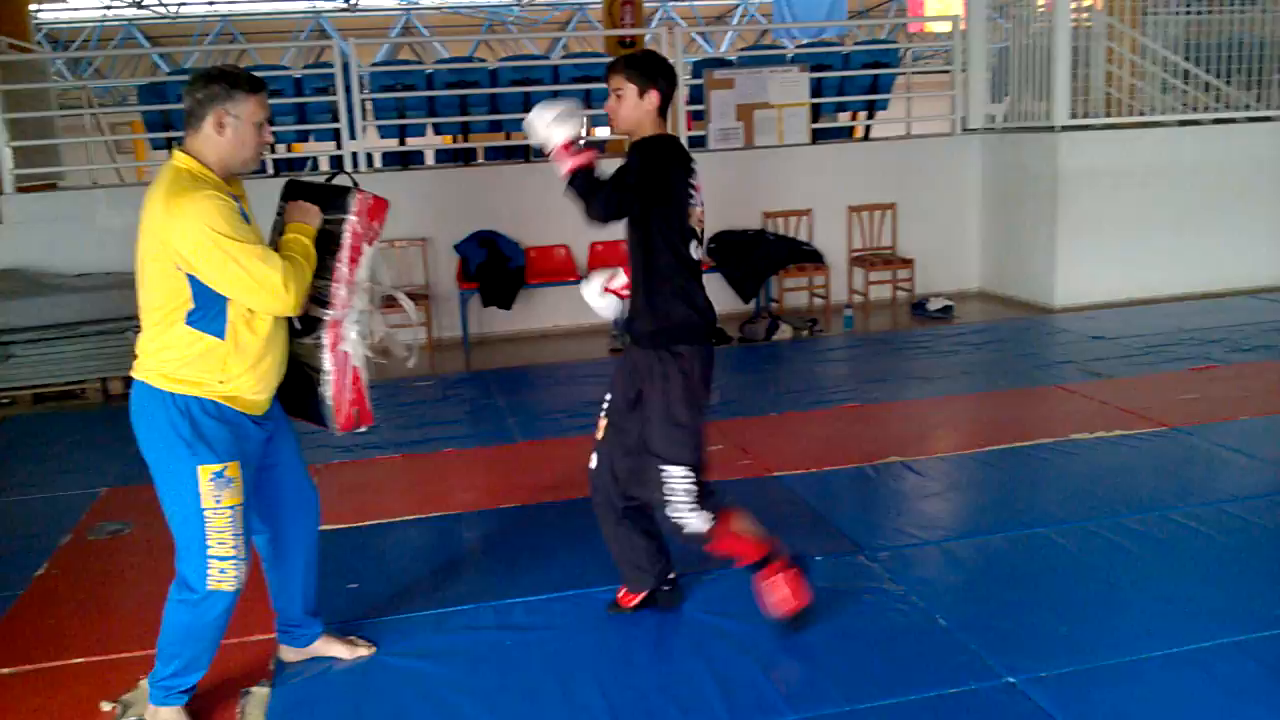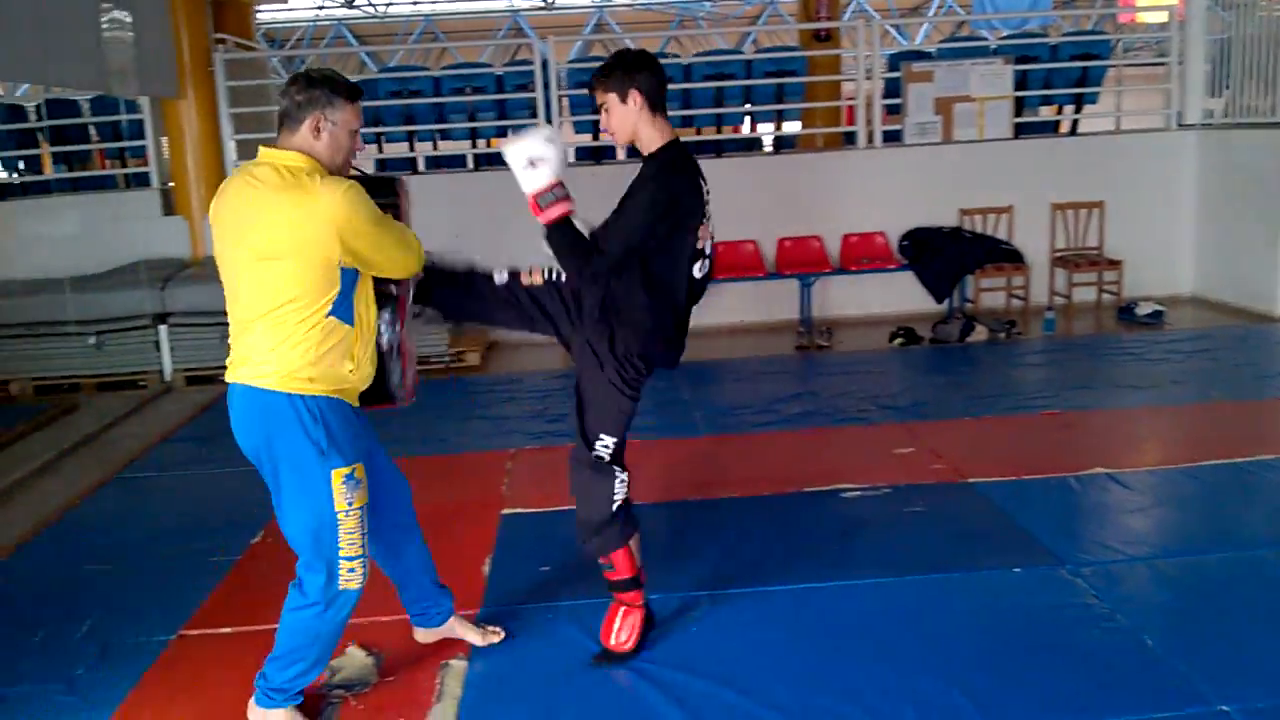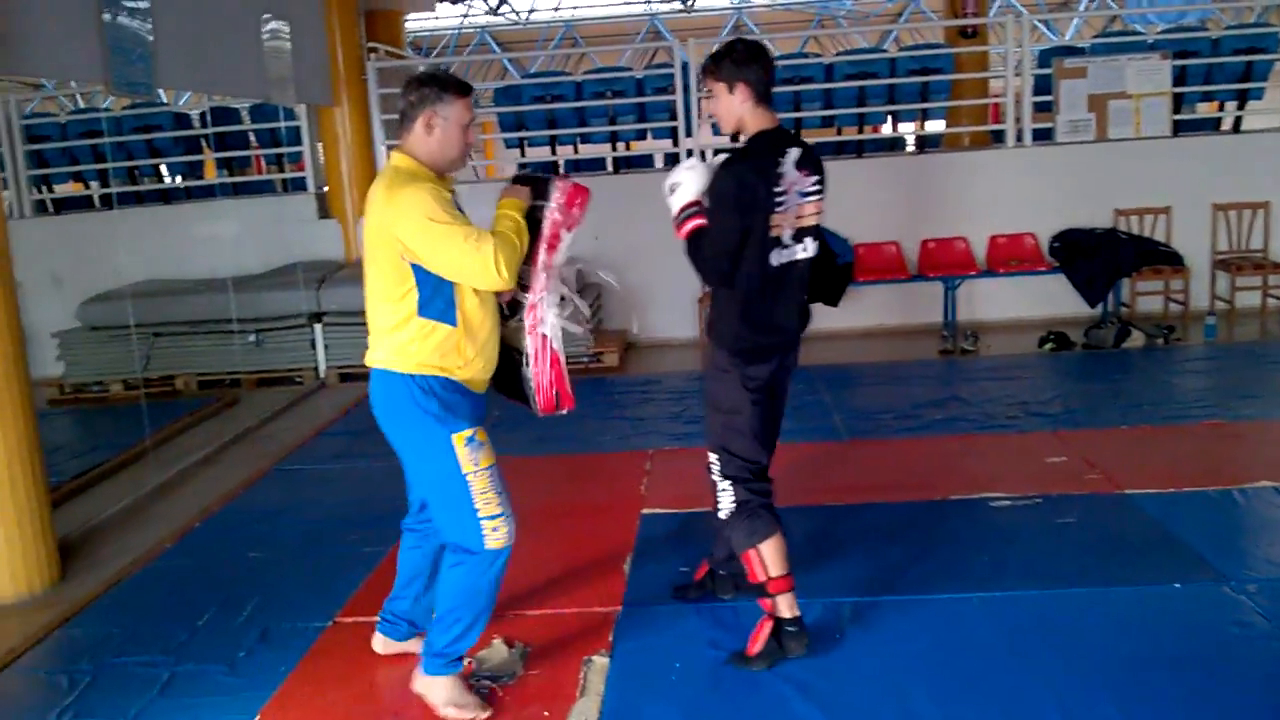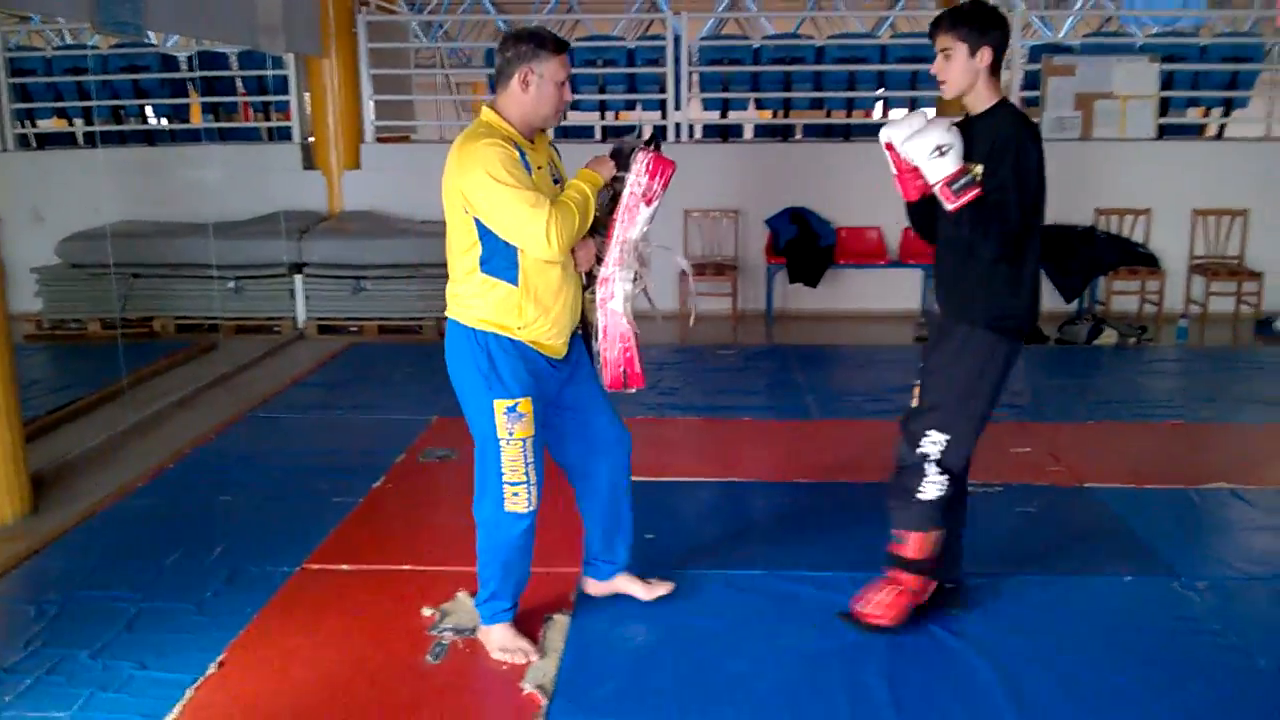
dt=0.7s
person 1, frame 1
left shoulder: (216, 190)
right shoulder: (192, 206)
right elbow: (282, 290)
left wrist: (293, 234)
right wrist: (303, 230)
left hip: (244, 400)
right hip: (188, 410)
left knee: (291, 513)
right knee: (215, 567)
left ankle: (299, 635)
person 1, frame 2
left shoulder: (232, 191)
right shoulder: (334, 200)
right elbow: (406, 260)
right wrist: (371, 212)
left hip: (265, 393)
right hip: (299, 409)
left knee: (388, 500)
right knee: (335, 567)
left ankle: (432, 614)
person 1, frame 3
left shoulder: (421, 188)
right shoulder: (409, 197)
left elbow: (461, 272)
right elbow: (494, 265)
left wrist: (503, 243)
right wrist: (512, 208)
left hip: (441, 384)
right hip: (419, 389)
left knee: (438, 511)
right knee: (484, 531)
left ankle: (400, 626)
right ankle: (437, 667)
person 1, frame 4
left shoulder: (537, 145)
right shoulder: (481, 153)
right elbow: (547, 234)
left wrist: (584, 245)
right wrist: (589, 180)
left hip: (553, 341)
right hip: (494, 347)
left knee: (605, 450)
right knee: (512, 489)
left ankle: (606, 571)
right ankle: (494, 616)
person 2, frame 1
left shoulder: (655, 156)
right shoulder: (665, 158)
left elbow: (612, 207)
left wrist: (567, 152)
right wrist: (623, 284)
left hip: (675, 352)
right hip: (646, 345)
left knee: (683, 498)
right knee: (610, 476)
left ankle: (779, 573)
right ankle: (650, 581)
person 2, frame 2
left shoulder: (667, 180)
right shoulder: (669, 170)
left elbow: (596, 256)
left wrist: (544, 189)
left hip: (622, 345)
right hip: (588, 305)
left knee: (598, 479)
right knee: (482, 293)
left ankle: (630, 604)
person 2, frame 3
left shoulder: (739, 171)
right shoulder: (804, 159)
left elbow: (715, 267)
left wrist: (689, 208)
left hip: (743, 343)
right hip: (781, 334)
left knee: (734, 476)
right knee: (733, 457)
left ankle: (785, 620)
right ankle: (727, 566)
person 2, frame 4
left shoulder: (1014, 138)
right shoulder: (963, 132)
left elbow: (994, 240)
left wrist: (947, 181)
right wrist: (914, 182)
left hip: (989, 321)
right hip: (956, 314)
left knee: (931, 448)
right knee: (927, 439)
left ankle: (907, 578)
right ankle: (938, 576)
